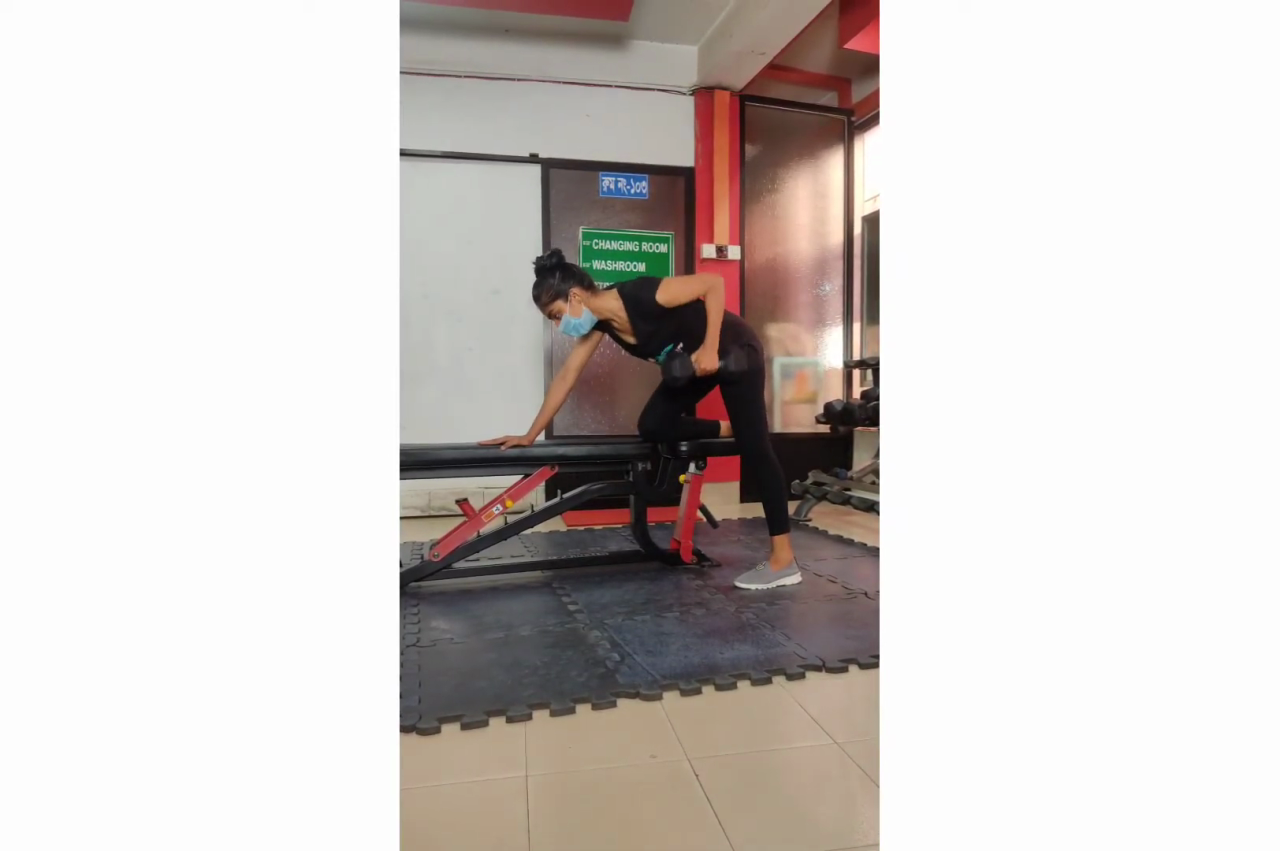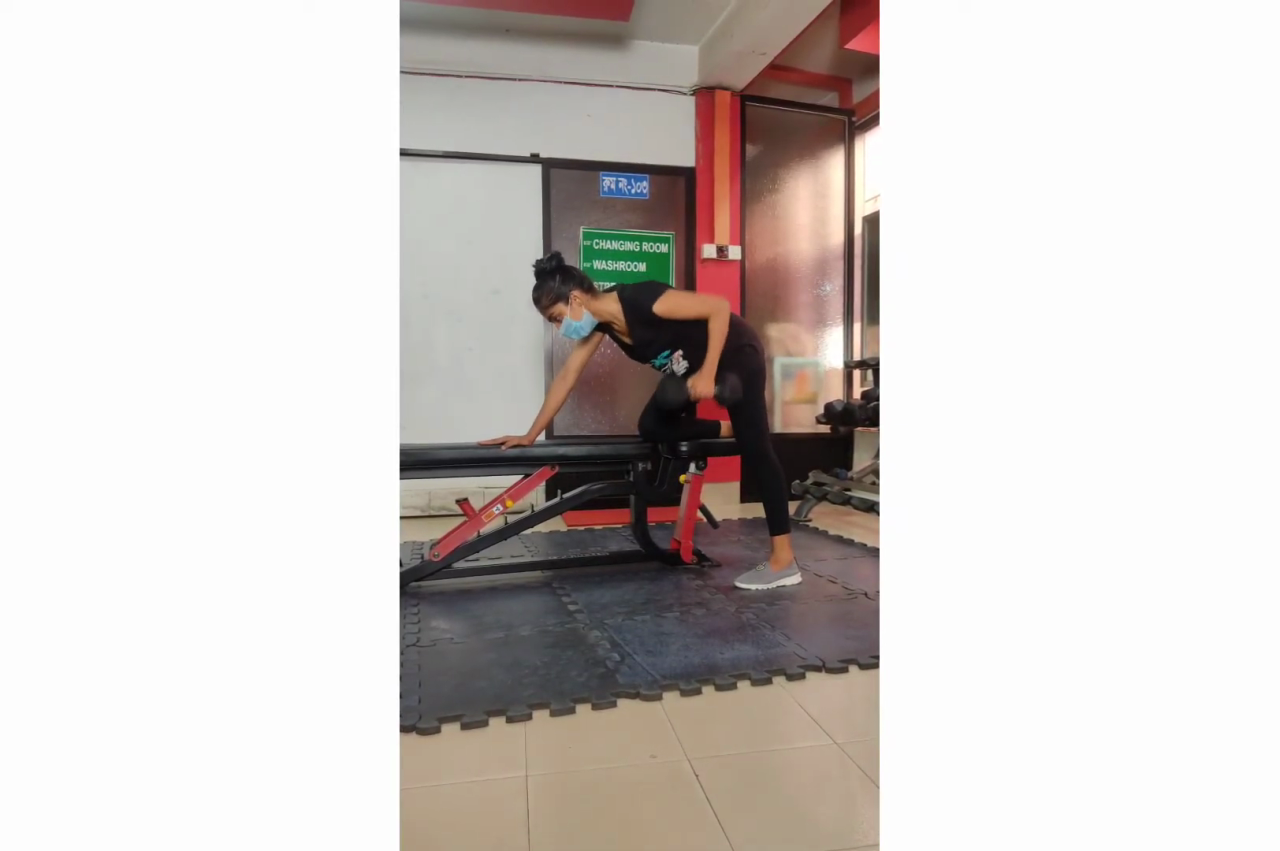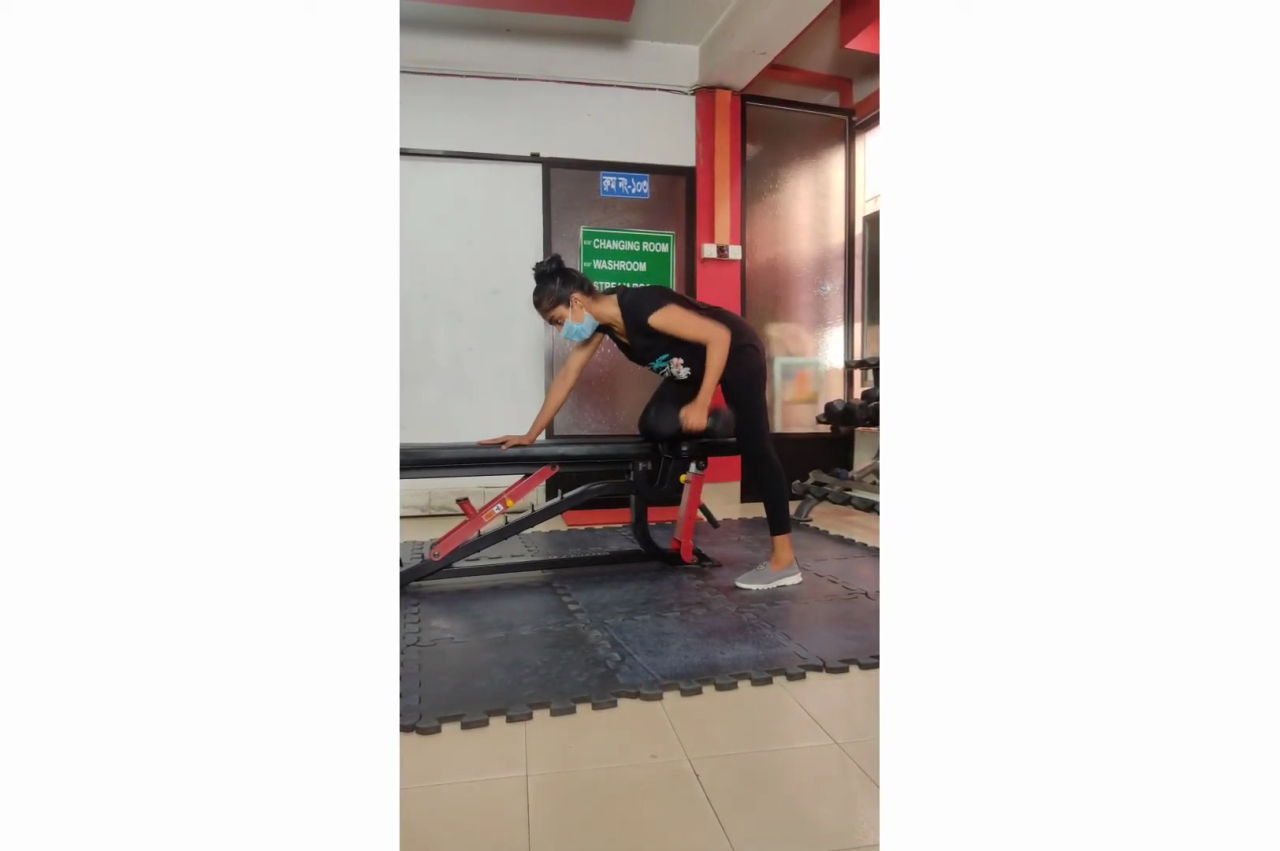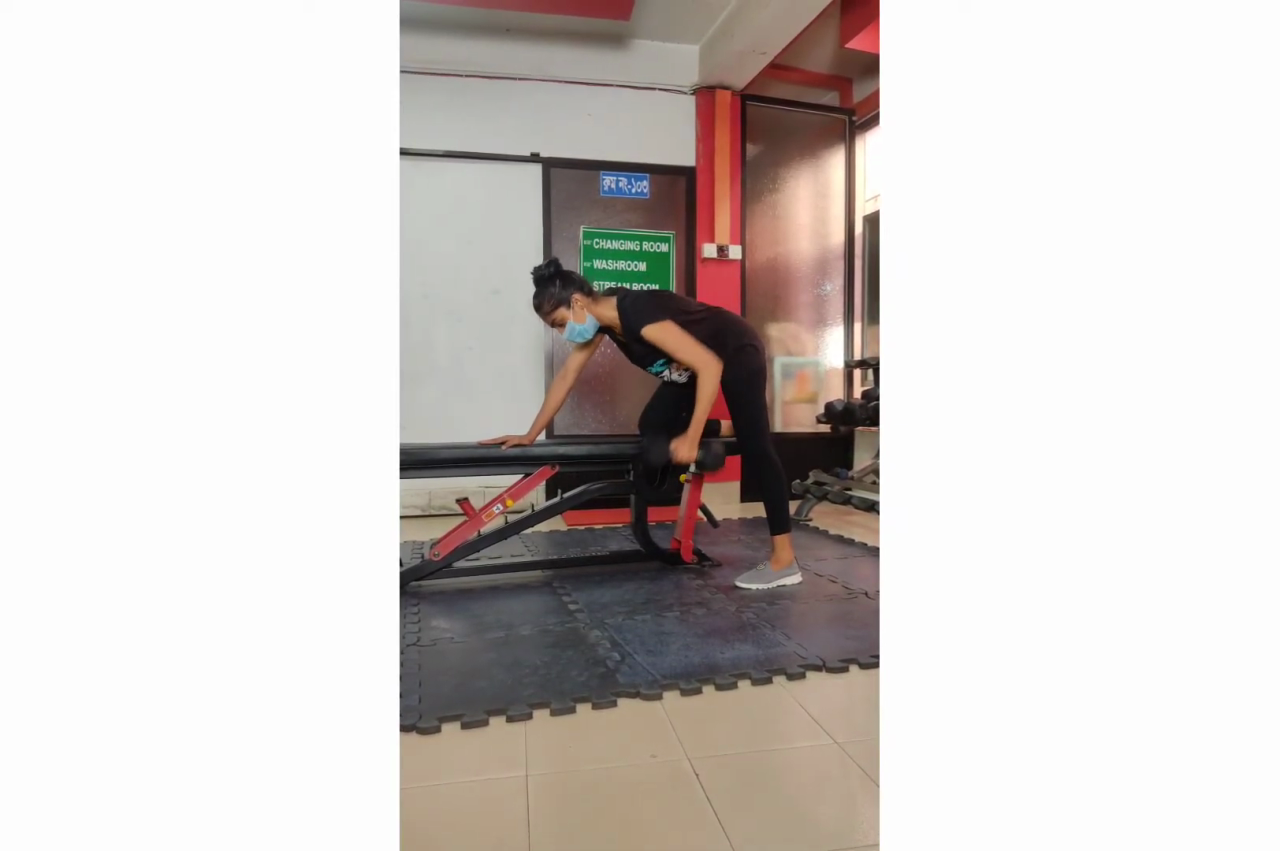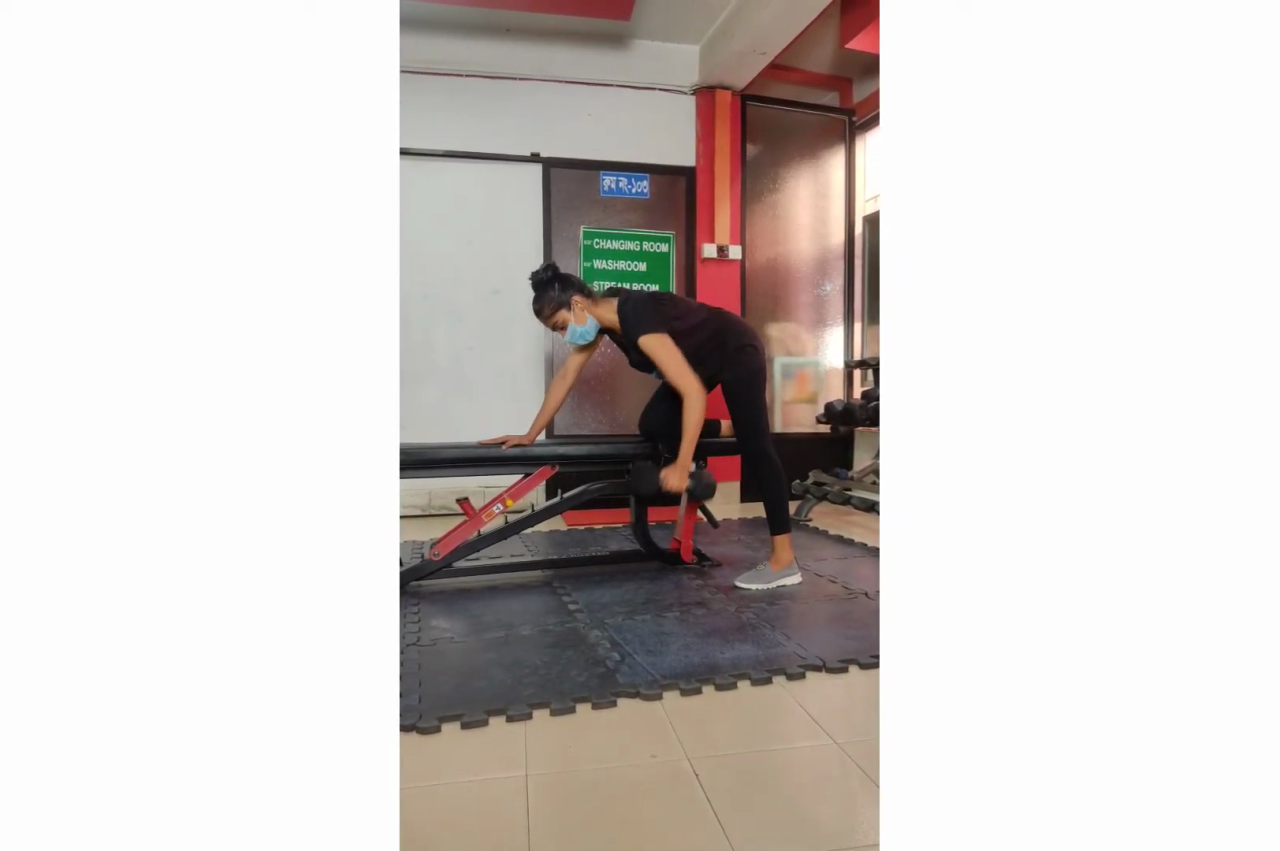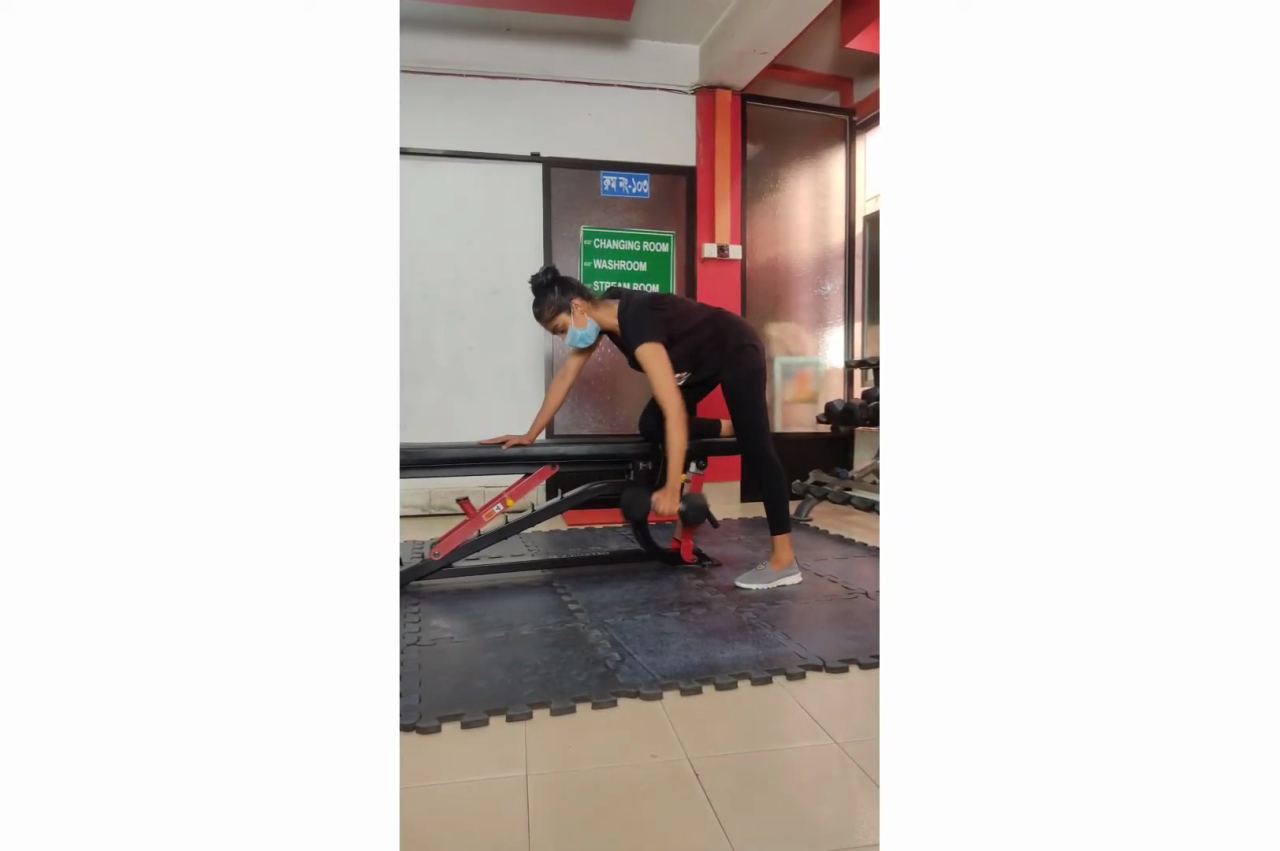
dt=0.1s
person 1, frame 1
left shoulder: (641, 296)
right shoulder: (600, 318)
left elbow: (714, 283)
right elbow: (567, 375)
left wrist: (710, 348)
right wrist: (530, 436)
left hip: (734, 349)
right hip: (693, 360)
left knee: (755, 450)
right knee: (652, 427)
left ankle: (783, 560)
right ankle: (732, 429)
person 1, frame 2
left shoulder: (640, 302)
right shoulder: (601, 317)
left elbow: (719, 307)
right elbow: (567, 375)
left wrist: (707, 375)
right wrist: (531, 435)
left hip: (734, 349)
right hip: (692, 361)
left knee: (755, 451)
right knee: (652, 428)
left ankle: (784, 560)
right ankle: (732, 427)
person 1, frame 3
left shoulder: (640, 307)
right shoulder: (601, 318)
left elbow: (720, 336)
right elbow: (567, 376)
left wrist: (701, 405)
right wrist: (530, 435)
left hip: (735, 351)
left knee: (755, 450)
left ankle: (784, 560)
right ankle: (734, 427)
person 1, frame 4
left shoulder: (638, 313)
right shoulder: (602, 312)
left elbow: (710, 366)
right elbow: (567, 375)
left wrist: (692, 438)
right wrist: (531, 435)
left hip: (736, 350)
right hip: (697, 358)
left knee: (756, 450)
right knee: (653, 426)
left ankle: (784, 560)
right ankle: (734, 429)
person 1, frame 5
left shoulder: (638, 318)
right shoulder: (602, 312)
left elbow: (694, 390)
right elbow: (567, 375)
left wrist: (682, 466)
right wrist: (530, 435)
left hip: (736, 350)
right hip: (702, 358)
left knee: (755, 450)
right knee: (653, 427)
left ankle: (784, 560)
right ankle: (734, 429)
person 1, frame 6
left shoulder: (637, 322)
right shoulder: (603, 311)
left elbow: (674, 409)
right elbow: (566, 375)
left wrist: (673, 487)
right wrist: (530, 435)
left hip: (736, 350)
right hip: (698, 359)
left knee: (755, 450)
right knee: (650, 426)
left ankle: (784, 560)
right ankle: (734, 428)
